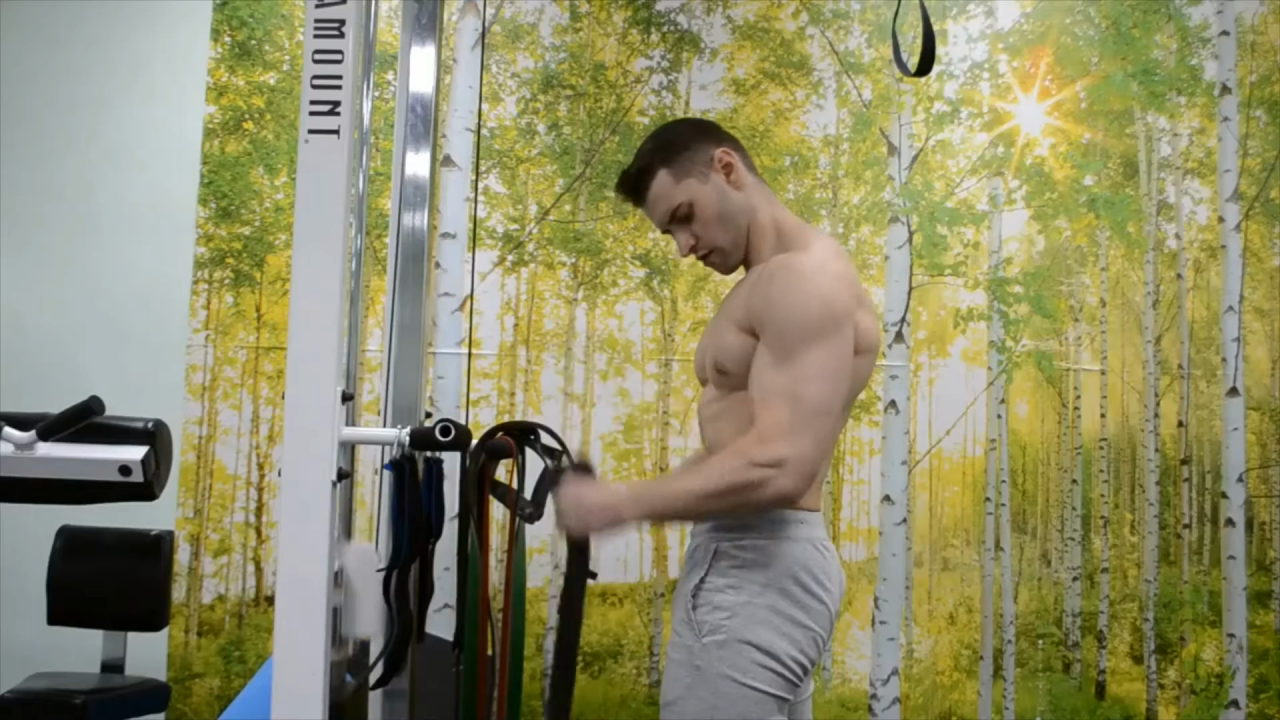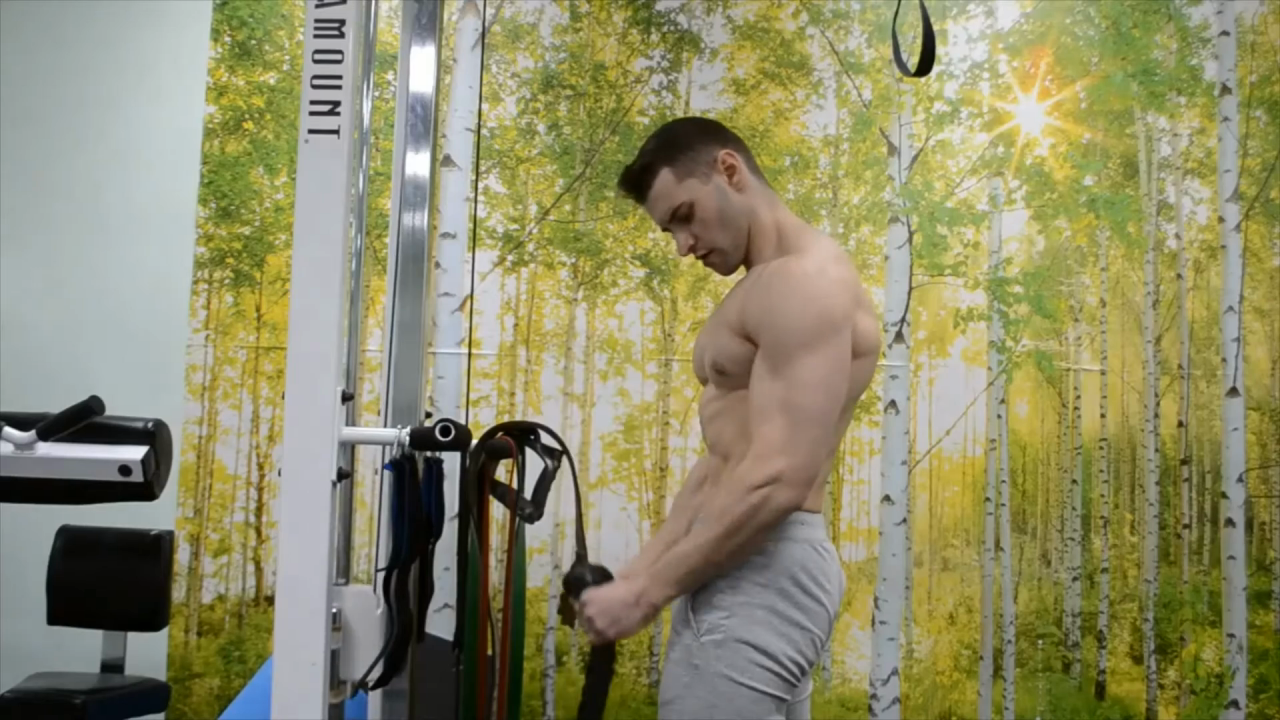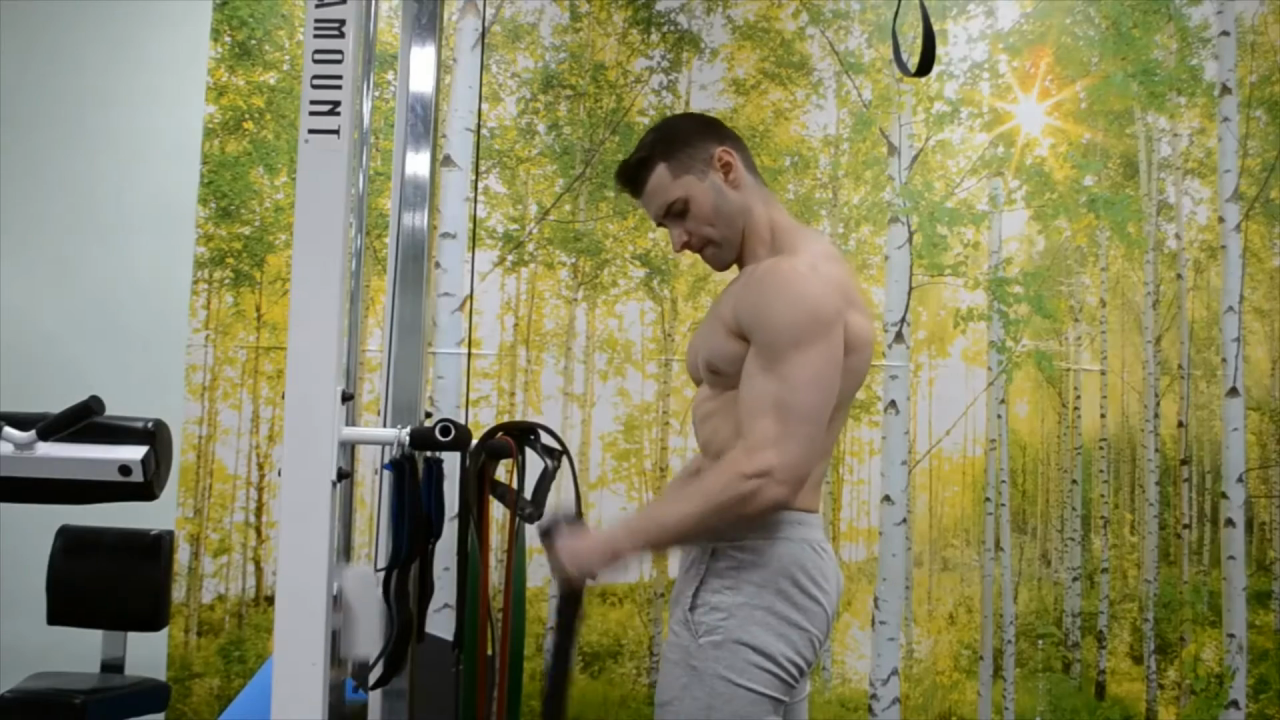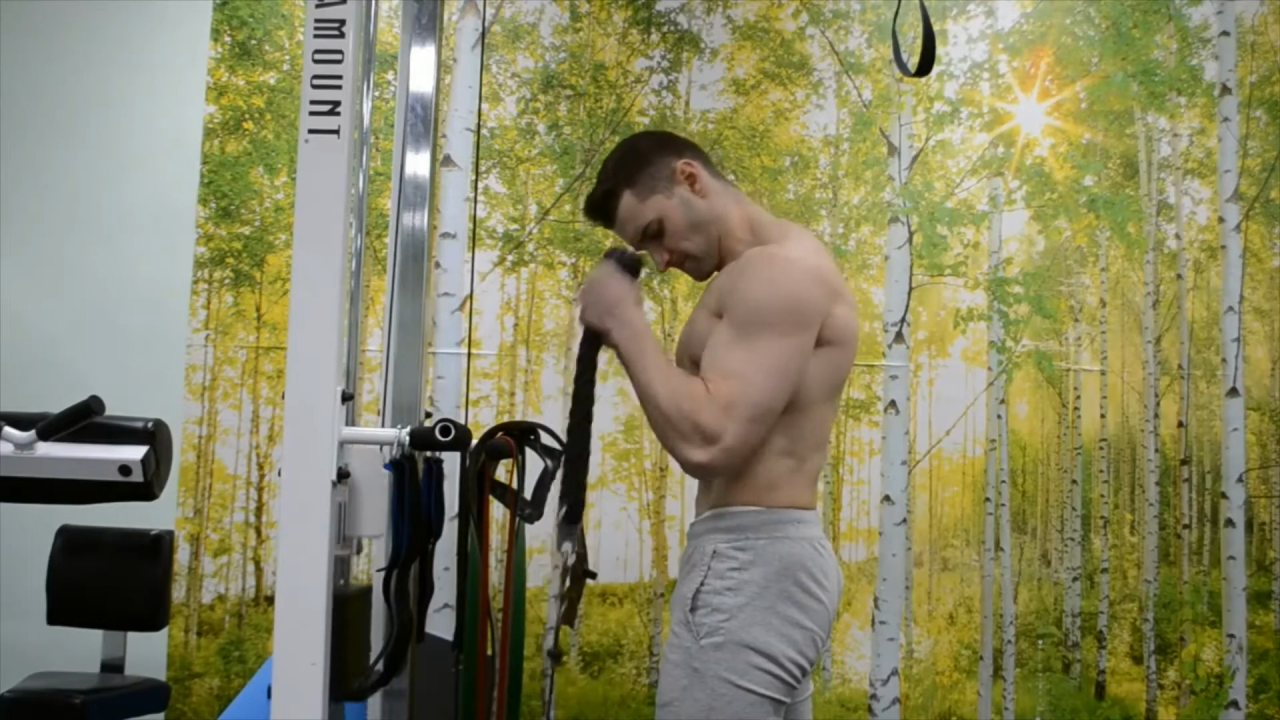
dt=0.4s
person 1, frame 1
left shoulder: (805, 276)
right shoulder: (770, 285)
left elbow: (779, 466)
left wrist: (619, 503)
right wrist: (633, 502)
left hip: (757, 567)
right hip: (756, 561)
person 1, frame 2
left shoulder: (804, 282)
right shoulder: (769, 287)
left elbow: (777, 478)
left wrist: (650, 591)
right wrist: (641, 569)
left hip: (756, 571)
right hip: (756, 568)
person 1, frame 3
left shoulder: (797, 279)
right shoulder: (768, 283)
left elbow: (767, 474)
left wrist: (614, 542)
right wrist: (630, 536)
left hip: (753, 568)
right hip: (757, 561)
person 1, frame 4
left shoulder: (780, 270)
right shoulder: (764, 275)
left elbow: (708, 441)
right elbow: (707, 441)
left wrist: (626, 326)
right wrist: (628, 335)
left hip: (752, 565)
right hip: (761, 559)
